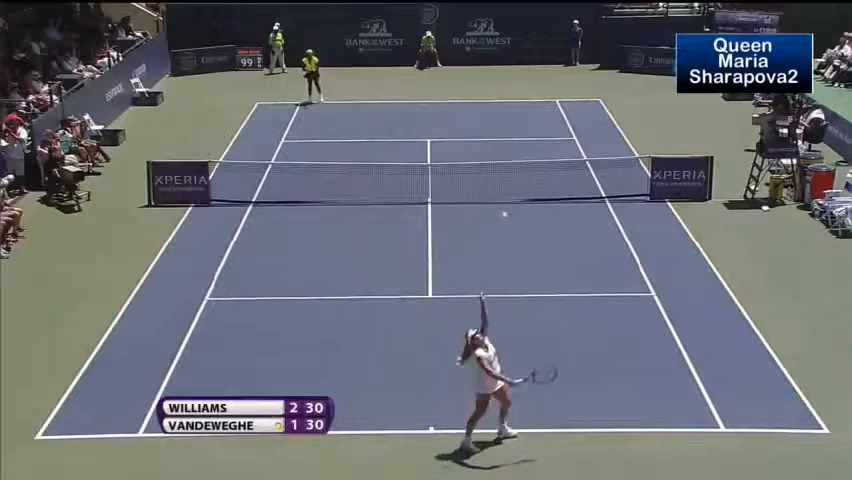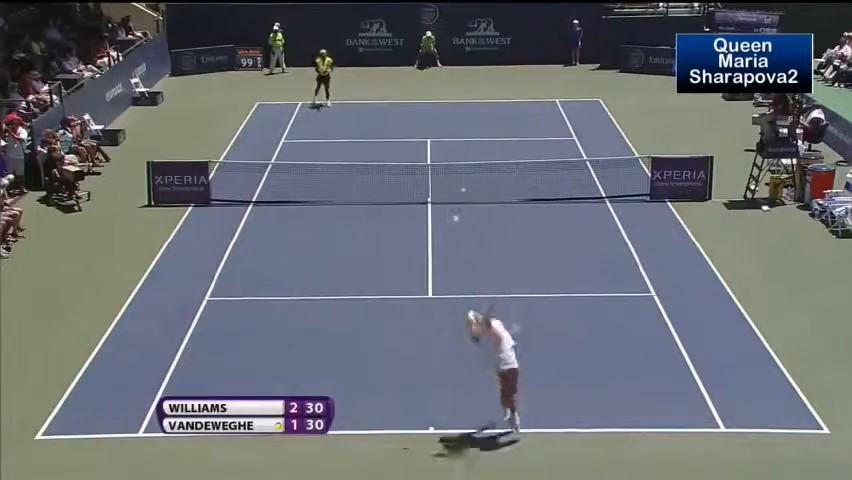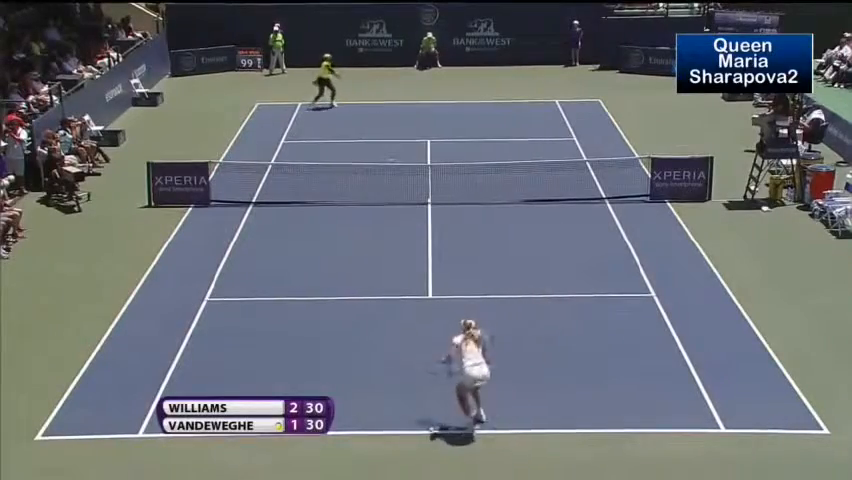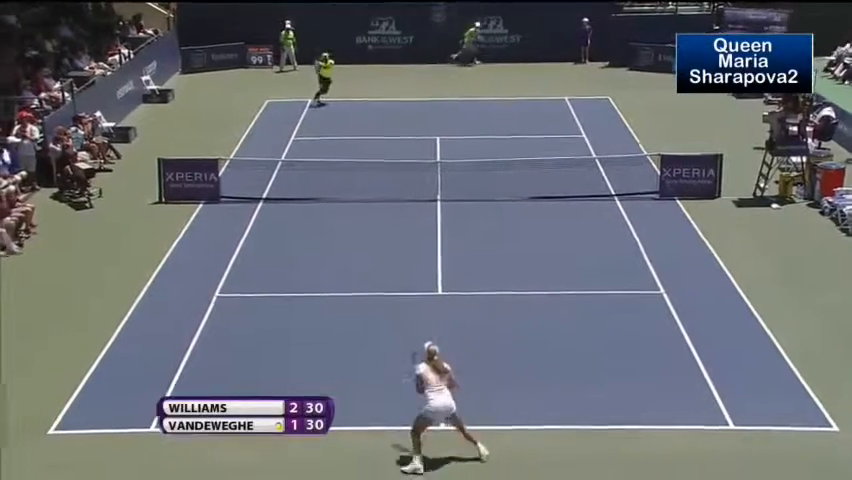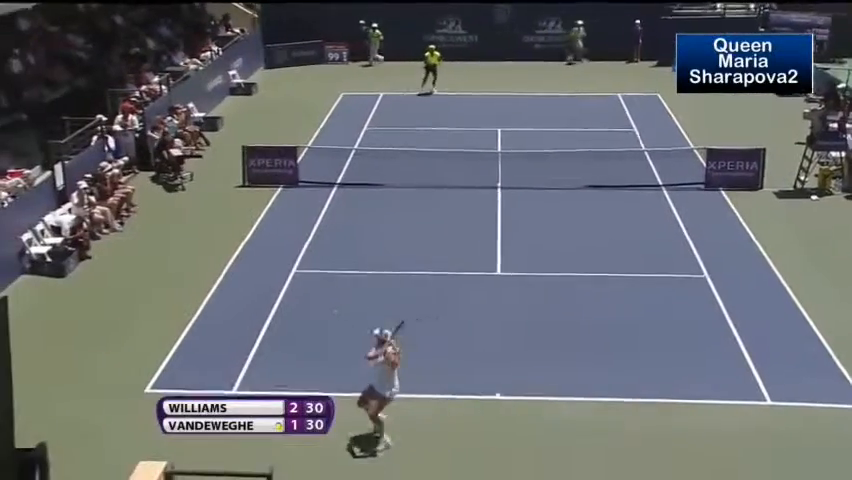
dt=0.7s
person 1, frame 1
left shoulder: (484, 340)
right shoulder: (478, 354)
left elbow: (484, 320)
right elbow: (488, 372)
left wrist: (482, 303)
right wrist: (507, 380)
left hip: (497, 382)
right hip: (485, 387)
left knee: (506, 403)
right knee: (479, 413)
left ankle: (503, 429)
right ankle: (466, 441)
person 1, frame 2
right shoulder: (488, 327)
left hip: (504, 360)
right hip: (507, 360)
left knee: (506, 391)
right knee: (511, 391)
left ankle: (508, 415)
right ankle: (513, 419)
person 1, frame 3
left shoulder: (458, 340)
right shoulder: (479, 339)
left elbow: (451, 357)
right elbow: (486, 359)
left wrist: (445, 360)
left hip: (470, 374)
right hip: (483, 372)
left knee: (461, 394)
right knee: (474, 389)
left ankle: (471, 417)
right ankle: (479, 414)
person 1, frame 4
left shoulder: (420, 368)
right shoulder: (444, 366)
left elbow: (419, 390)
right elbow: (454, 385)
left hip: (433, 406)
right hip: (448, 403)
left knee: (415, 432)
right knee: (461, 428)
left ankle: (417, 463)
right ankle: (480, 449)
person 1, frame 5
left shoulder: (390, 350)
right shoulder: (379, 348)
left elbow: (395, 365)
right elbow: (369, 356)
left wrist: (388, 355)
right wrist: (380, 351)
left hip: (389, 389)
right hip: (378, 385)
left knee: (372, 414)
right knee: (361, 402)
left ankle: (384, 439)
right ankle: (379, 417)
